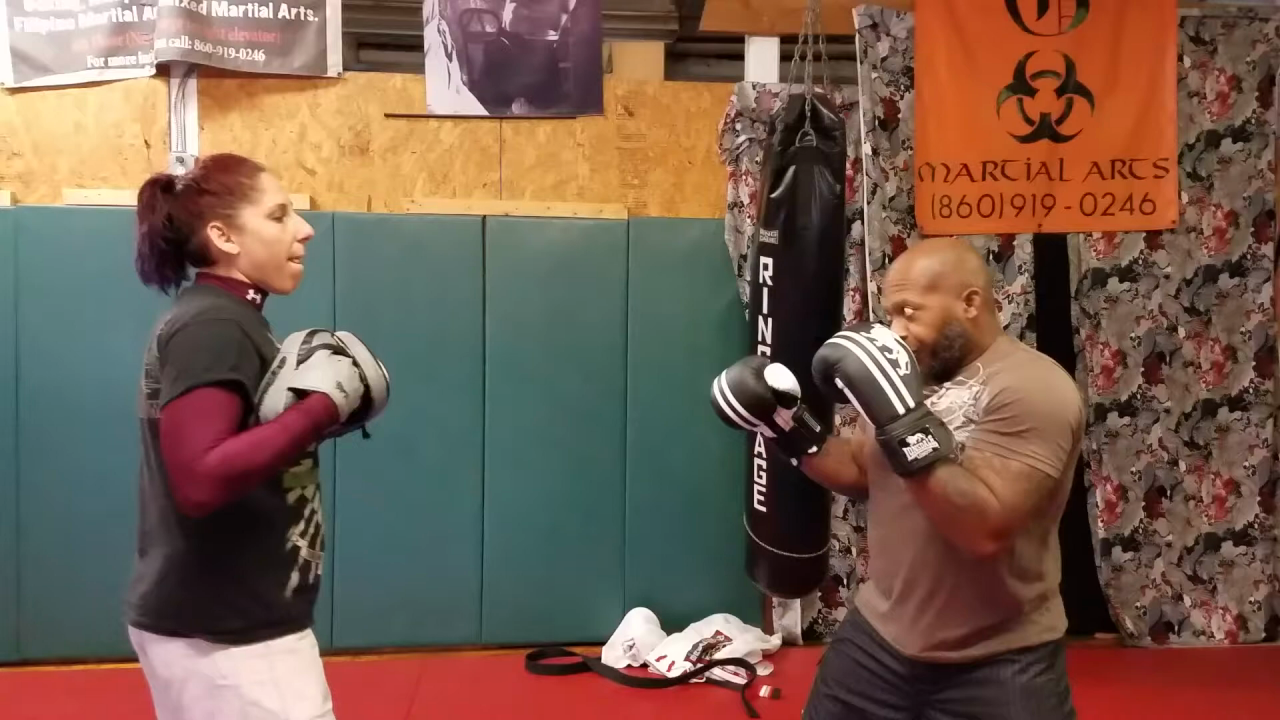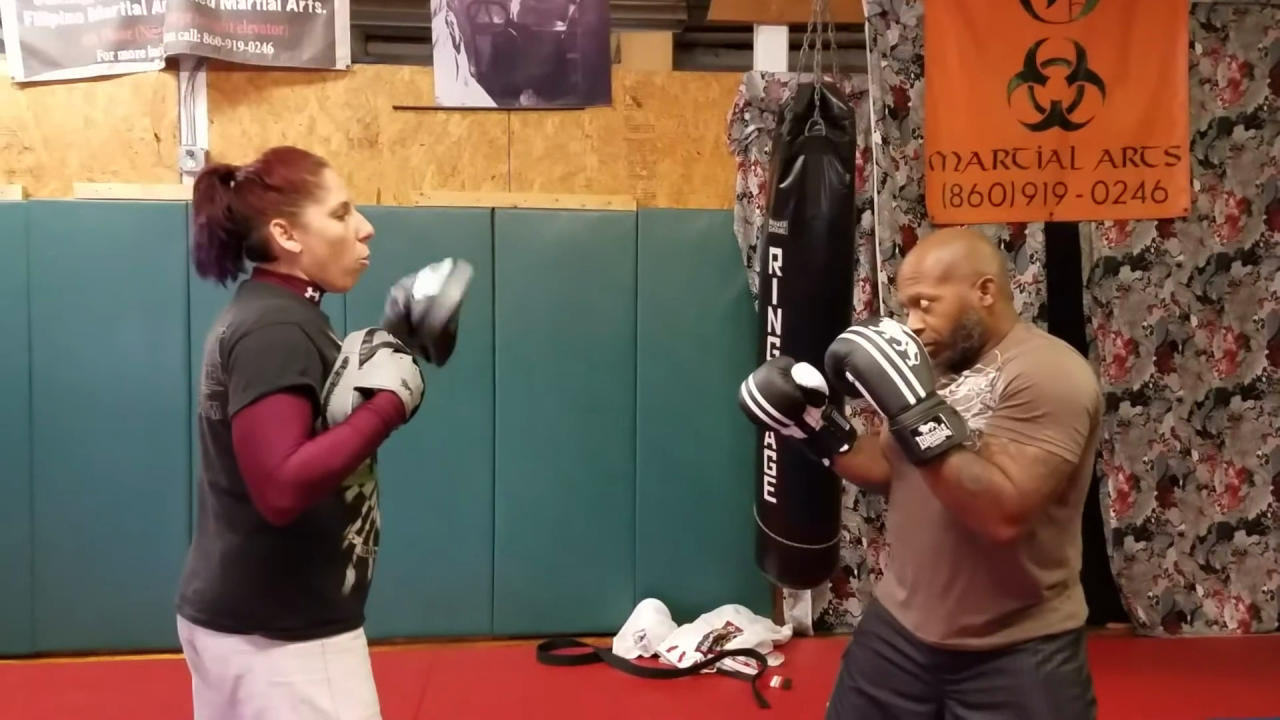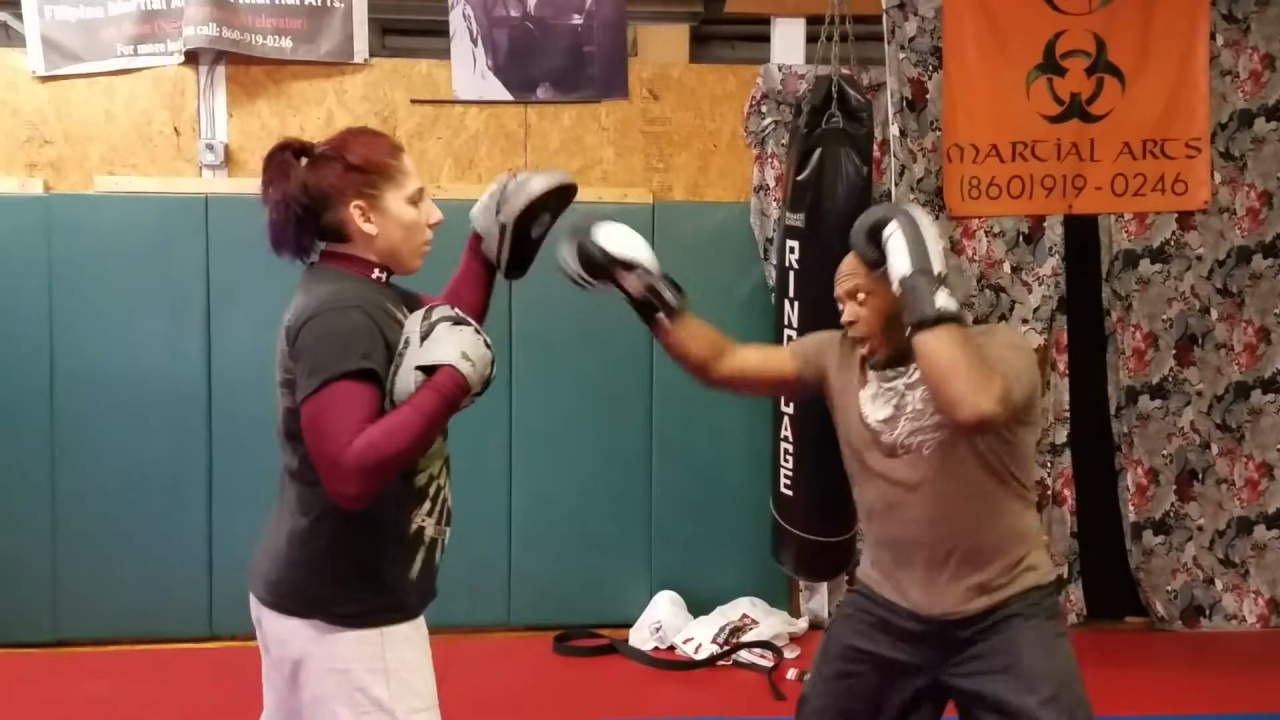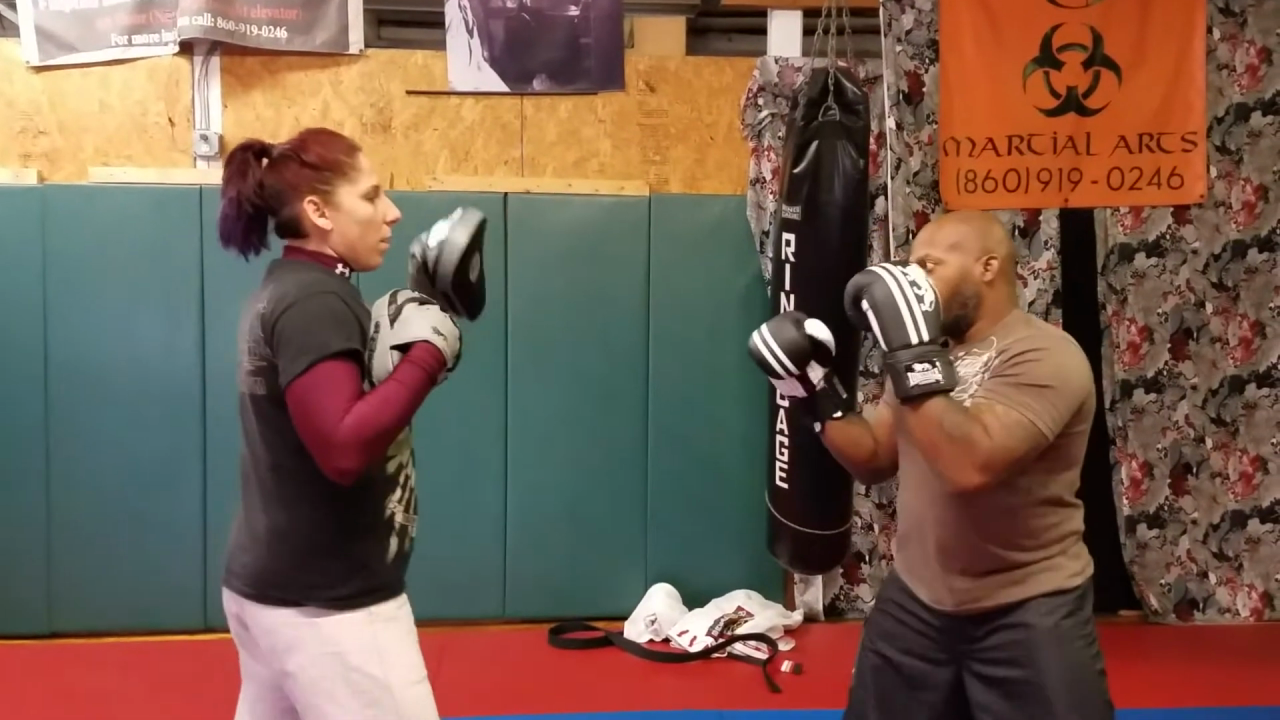
dt=0.7s
person 1, frame 1
left shoulder: (221, 319)
right shoulder: (212, 329)
right elbow: (201, 480)
left wrist: (317, 405)
right wrist: (320, 408)
left hip: (209, 616)
right hip: (229, 631)
person 1, frame 2
left shoulder: (268, 313)
right shoulder: (275, 330)
left elbow: (300, 434)
right elbow: (281, 487)
left wrist: (393, 351)
right wrist: (387, 404)
right hip: (281, 630)
person 1, frame 3
left shoulder: (366, 294)
right shoulder: (336, 313)
left elbow: (434, 329)
right elbow: (349, 474)
left wrist: (487, 248)
right wrist: (448, 379)
left hip: (306, 593)
right hip: (348, 612)
person 1, frame 4
left shoulder: (286, 291)
right shoulder: (315, 302)
left elbow: (344, 410)
right elbow: (344, 449)
left wrist: (425, 306)
right wrist: (427, 355)
left hip: (268, 586)
right hip: (333, 599)
person 2, frame 1
left shoulder: (1034, 388)
right shoulder: (909, 372)
left elbow: (986, 531)
right elbow: (857, 471)
left wrist: (903, 421)
right wrist: (787, 429)
left hip: (998, 663)
person 2, frame 2
left shoulder: (1049, 373)
right shoulder: (933, 363)
left elbow: (1004, 514)
right elbow: (890, 467)
left wrist: (916, 411)
right wrist: (816, 429)
left hip: (1016, 652)
person 2, frame 3
left shoulder: (998, 349)
right shoulder: (839, 354)
left elbow: (975, 405)
right elbow: (726, 363)
left wrist: (926, 290)
right wrist: (649, 293)
left hip: (1005, 614)
right hip: (892, 606)
person 2, frame 4
left shoulder: (1044, 356)
right shoulder: (929, 351)
left elbow: (969, 467)
right elbow: (873, 459)
left wrist: (911, 356)
right wrist: (818, 393)
left hip: (1029, 611)
right hip: (917, 599)
